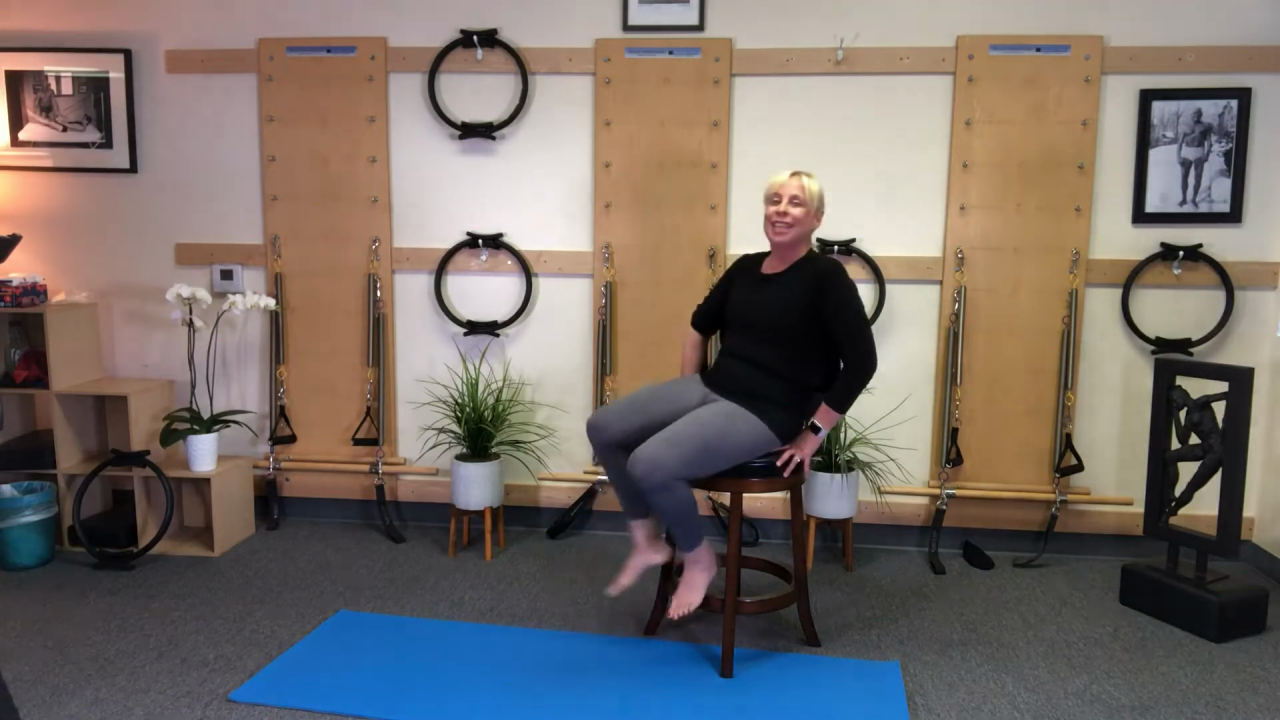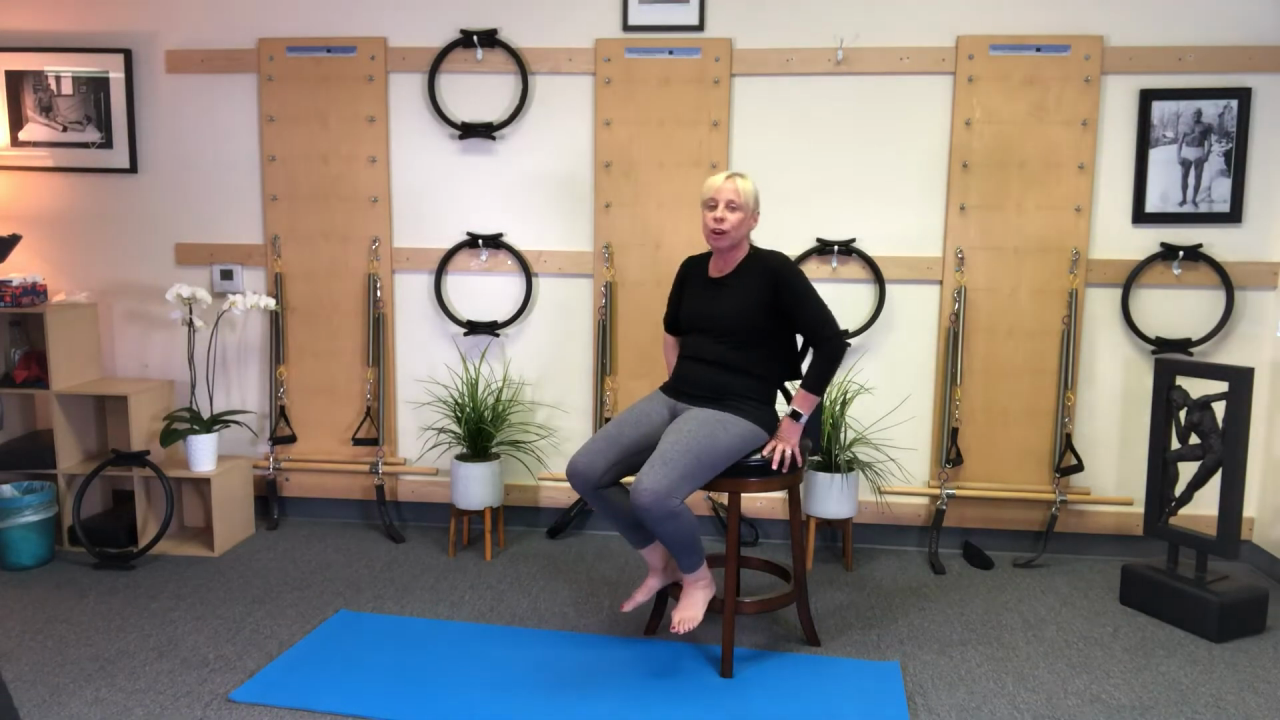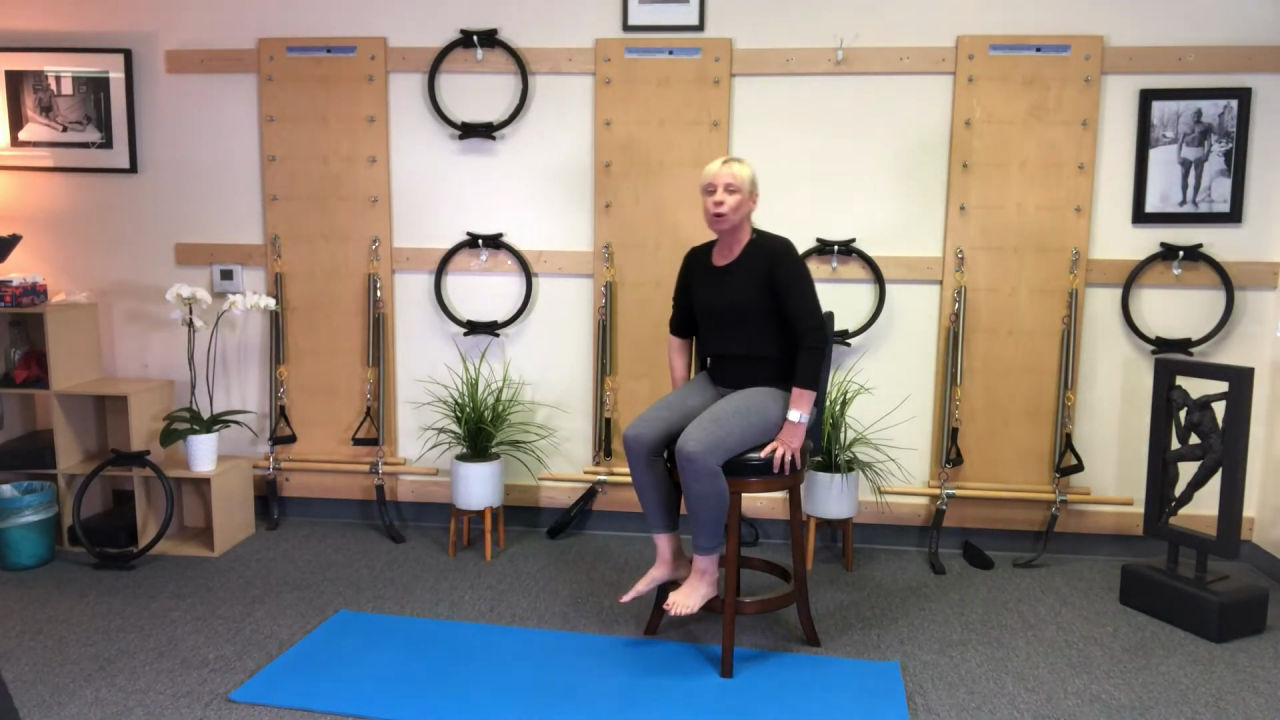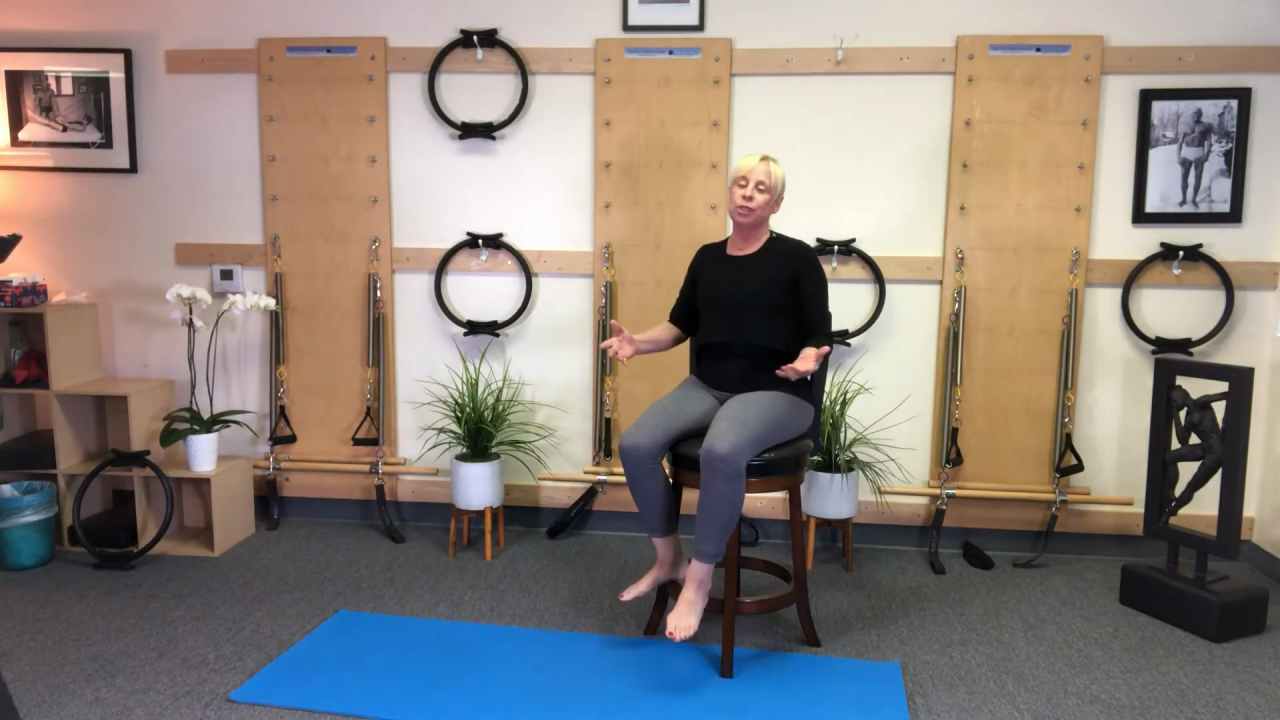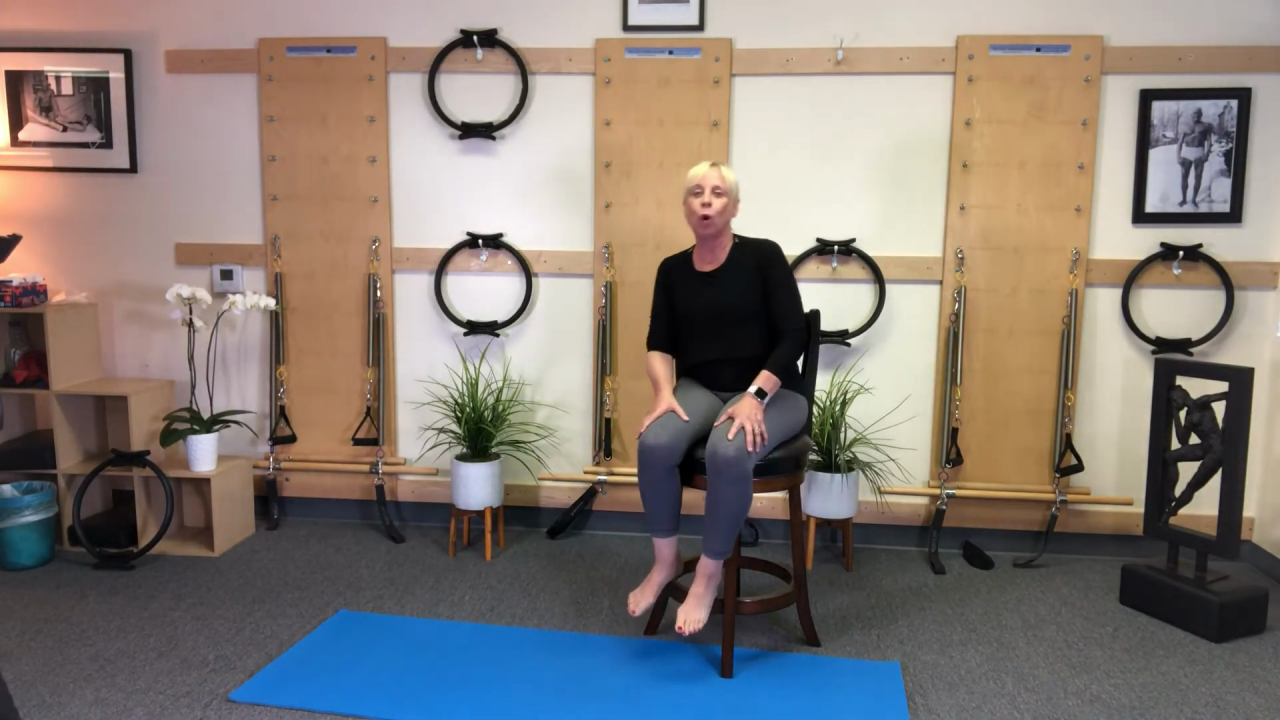
dt=1s
person 1, frame 1
left shoulder: (826, 275)
right shoulder: (745, 268)
left elbow: (862, 361)
right elbow: (699, 327)
left wrist: (814, 433)
right wrist: (683, 399)
left hip: (765, 413)
right hip: (711, 388)
left knee: (649, 464)
right knee: (604, 427)
left ankle: (699, 559)
right ankle: (646, 543)
person 1, frame 2
left shoulder: (774, 270)
right shoulder: (691, 269)
left elbow: (830, 344)
left wrist: (793, 421)
left hip: (736, 411)
right hip: (673, 398)
left knee: (652, 494)
right knee: (584, 472)
left ankle: (698, 579)
right ankle: (661, 564)
person 1, frame 3
left shoulder: (776, 254)
right shoulder: (695, 261)
left elbow: (813, 337)
right elbow: (680, 334)
left wrist: (795, 422)
right wrist: (680, 405)
left hip: (772, 389)
right hip: (715, 383)
left knee: (695, 449)
right knee: (638, 437)
left ankle: (705, 573)
right ankle: (670, 558)
person 1, frame 4
left shoulder: (796, 257)
right shoulder: (707, 257)
left elbow: (819, 333)
right elbow: (681, 324)
left wrist: (809, 358)
right wrist: (638, 342)
left hip: (774, 392)
right hip: (707, 385)
left knee: (721, 452)
right knee: (636, 446)
left ankle: (699, 580)
right ankle: (669, 559)
person 1, frame 5
left shoulder: (763, 257)
right shoulder: (672, 270)
left elbow: (793, 337)
right elbow: (660, 344)
left wrist: (754, 396)
right wrist: (664, 393)
left hip: (770, 392)
right hip: (700, 388)
left knee: (727, 454)
right knee: (654, 444)
left ankle: (708, 576)
right ankle: (664, 562)
